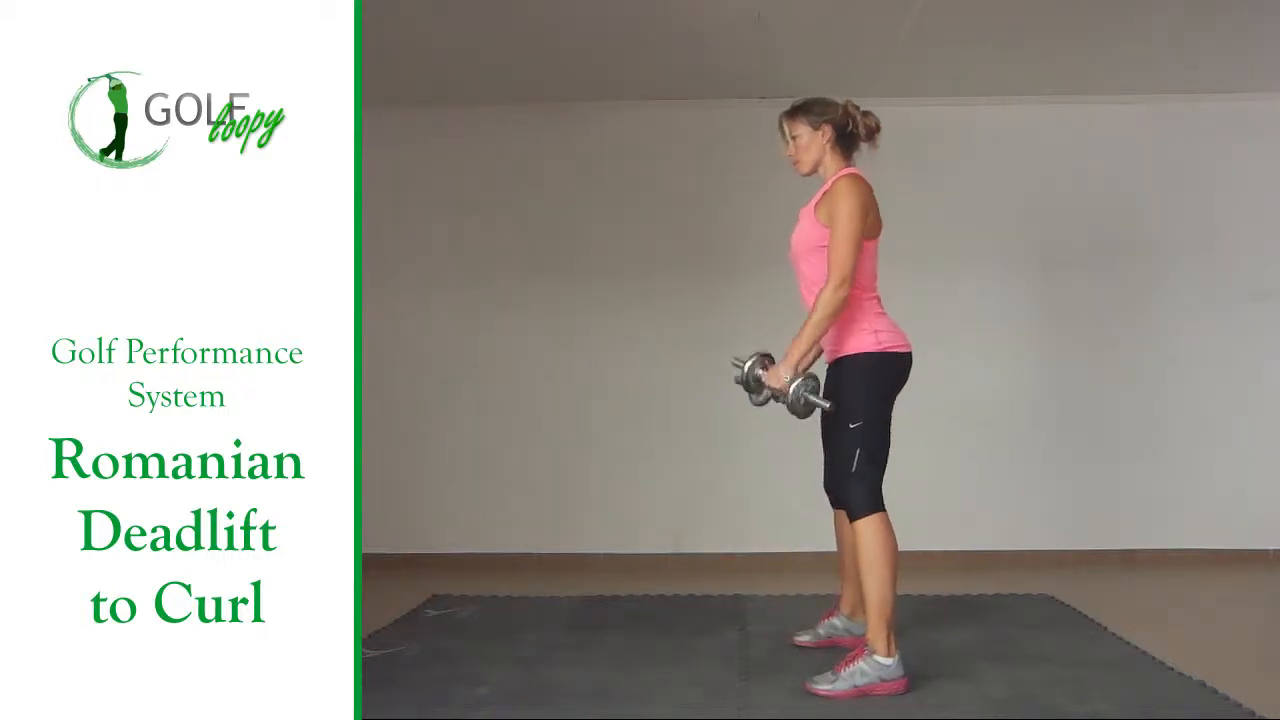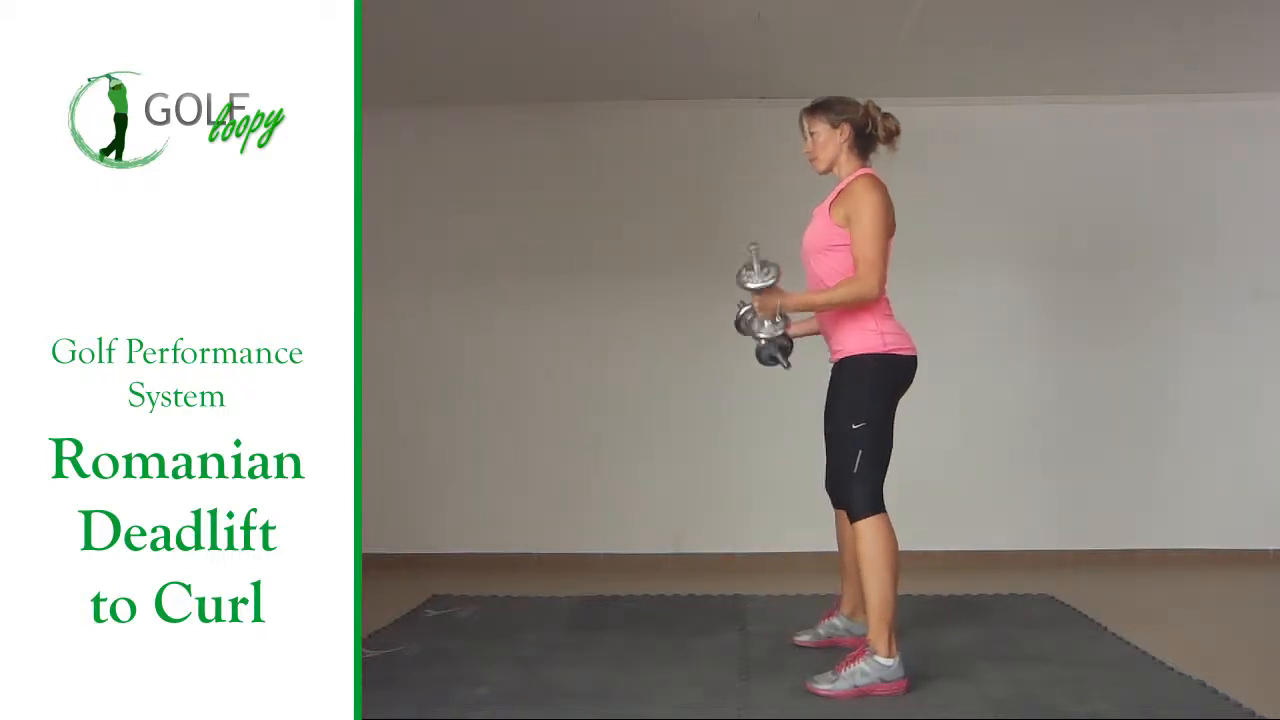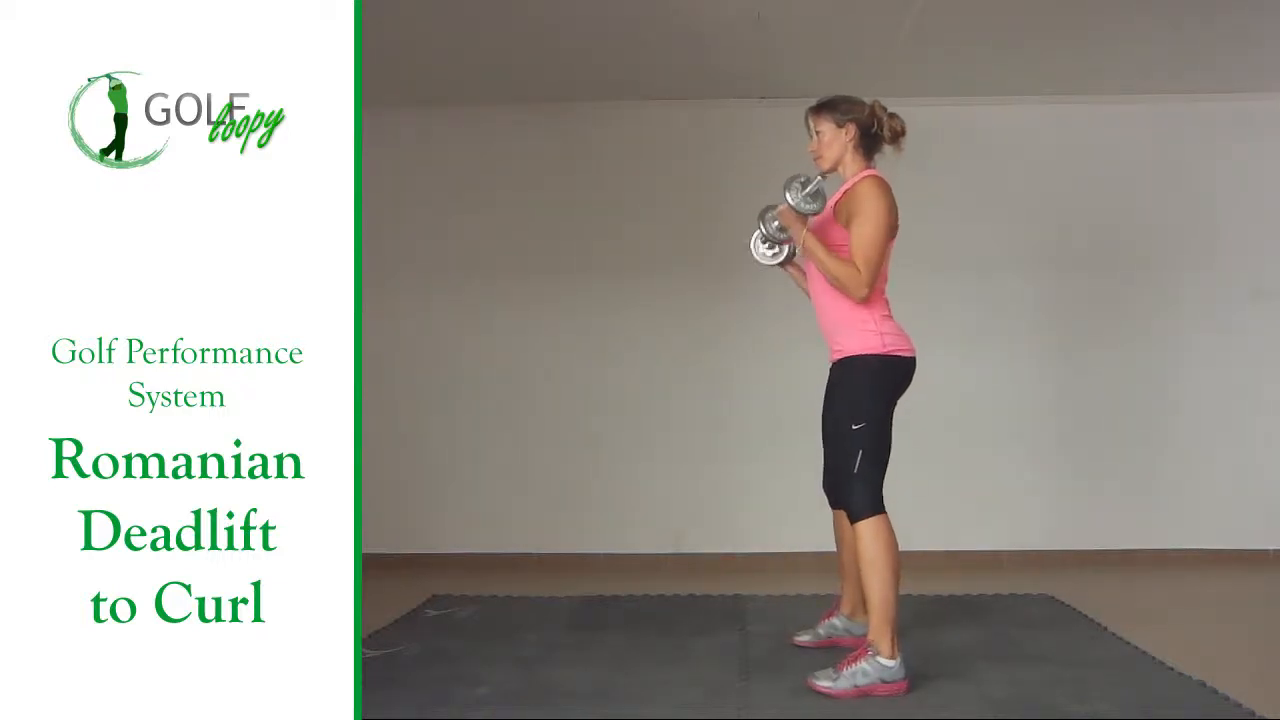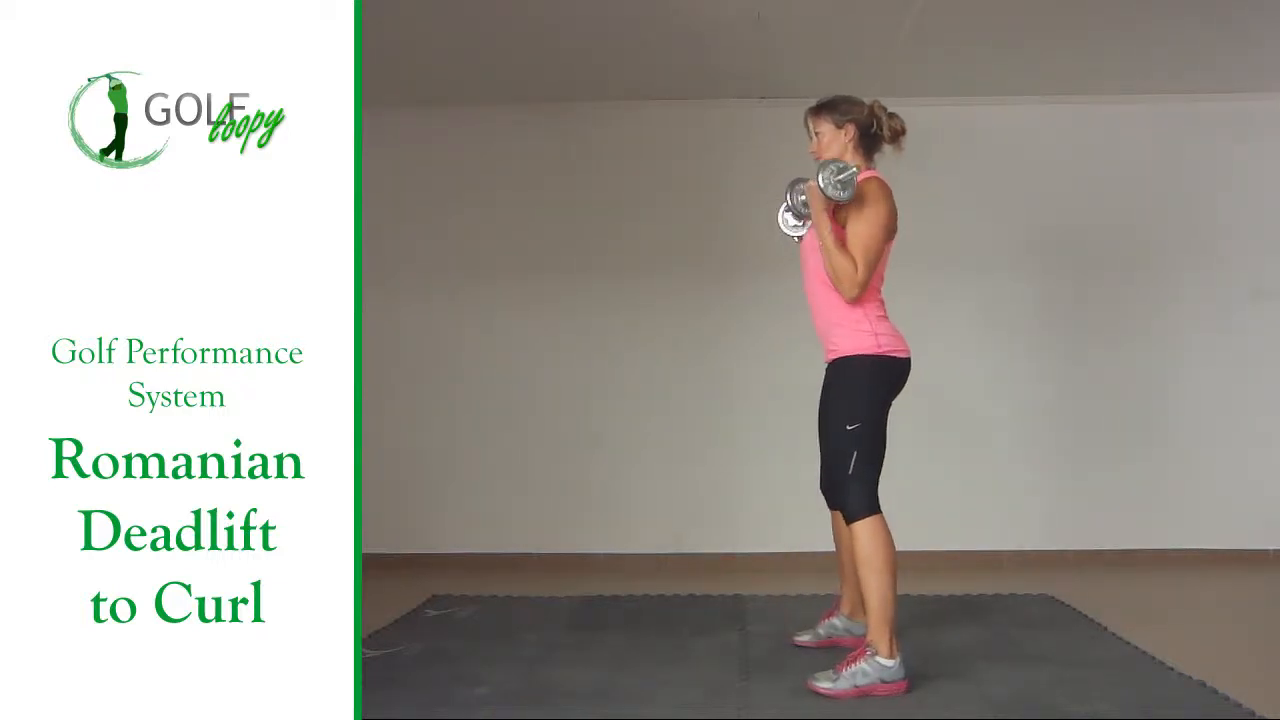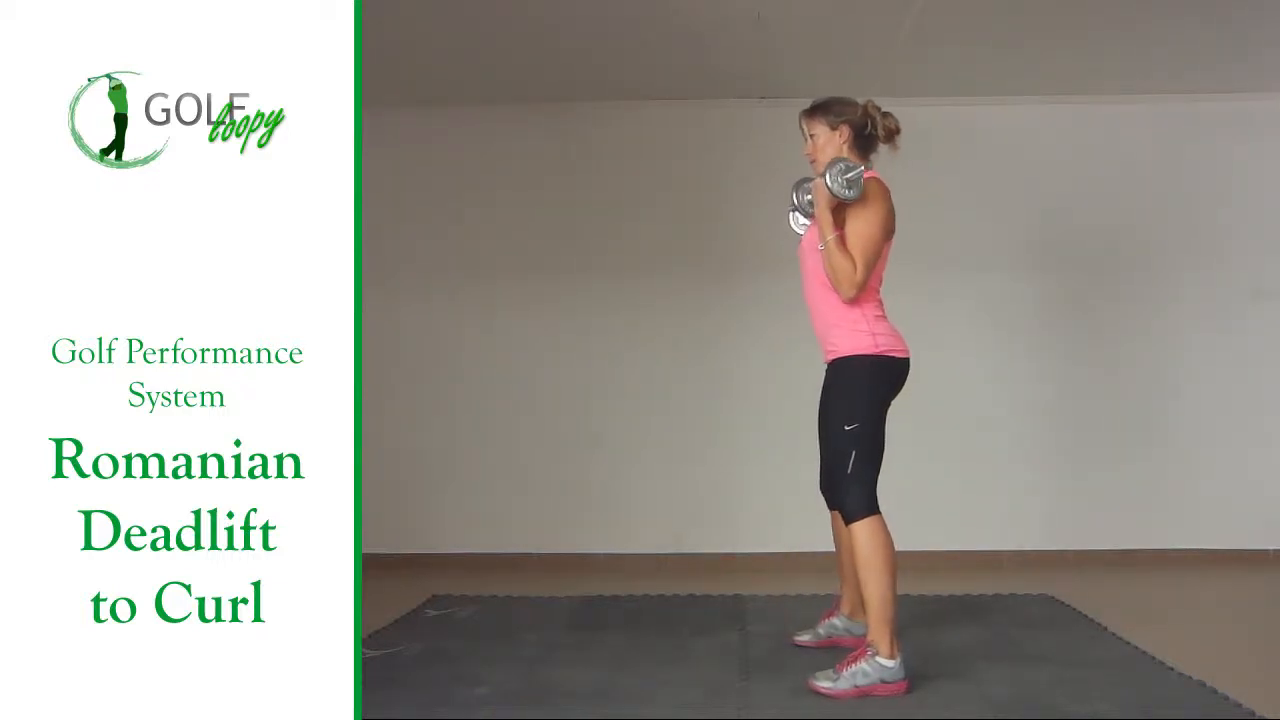
dt=0.3s
person 1, frame 1
left shoulder: (849, 188)
right shoulder: (827, 198)
left elbow: (840, 286)
left wrist: (791, 359)
right wrist: (806, 361)
left hip: (869, 356)
right hip: (850, 358)
left knee: (860, 495)
right knee: (841, 491)
left ankle: (882, 658)
right ankle: (851, 616)
person 1, frame 2
left shoulder: (865, 189)
right shoulder: (843, 196)
left elbow: (868, 286)
left wrist: (793, 303)
right wrist: (794, 324)
left hip: (874, 359)
right hip: (854, 360)
left knee: (862, 495)
right knee: (843, 490)
left ankle: (882, 658)
right ankle: (852, 616)
person 1, frame 3
left shoulder: (870, 190)
right shoulder: (846, 195)
left elbow: (860, 286)
left wrist: (805, 237)
right wrist: (791, 259)
left hip: (872, 360)
right hip: (853, 361)
left knee: (861, 497)
right knee: (841, 491)
left ankle: (884, 658)
right ankle: (852, 616)
person 1, frame 4
left shoulder: (870, 191)
right shoulder: (845, 196)
left elbow: (852, 285)
left wrist: (823, 221)
right wrist: (806, 230)
left hip: (867, 360)
right hip: (847, 361)
left knee: (858, 497)
right knee: (838, 490)
left ankle: (884, 658)
right ankle: (851, 617)
person 1, frame 5
left shoulder: (868, 192)
right shoulder: (843, 196)
left elbow: (850, 285)
left wrist: (824, 219)
right wrist: (812, 225)
left hip: (866, 360)
right hip: (847, 361)
left knee: (856, 497)
right knee: (838, 491)
left ankle: (884, 658)
right ankle: (850, 617)
